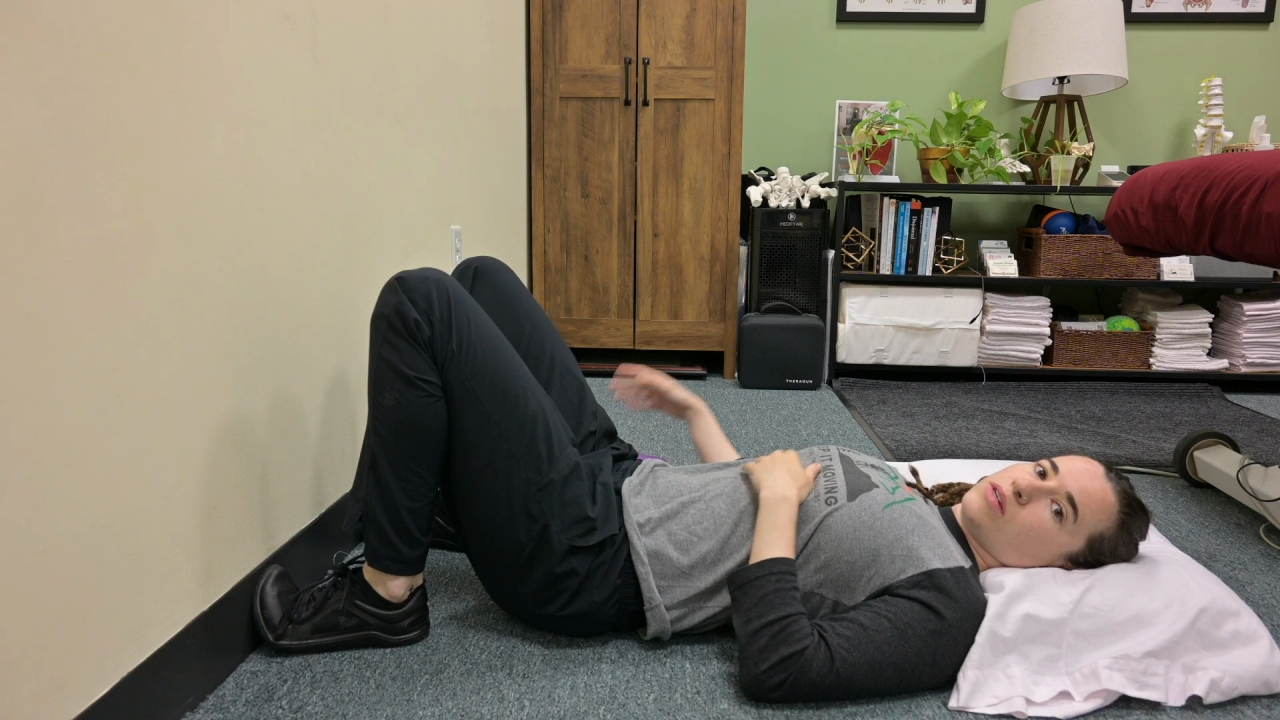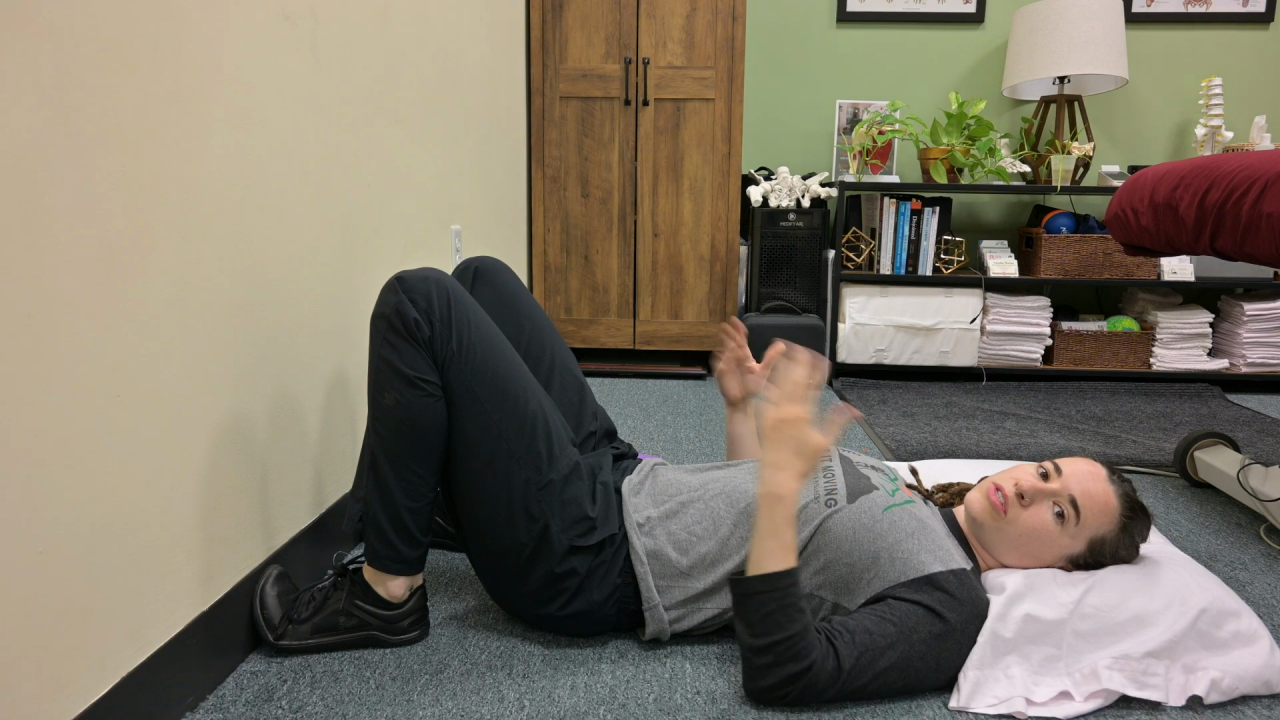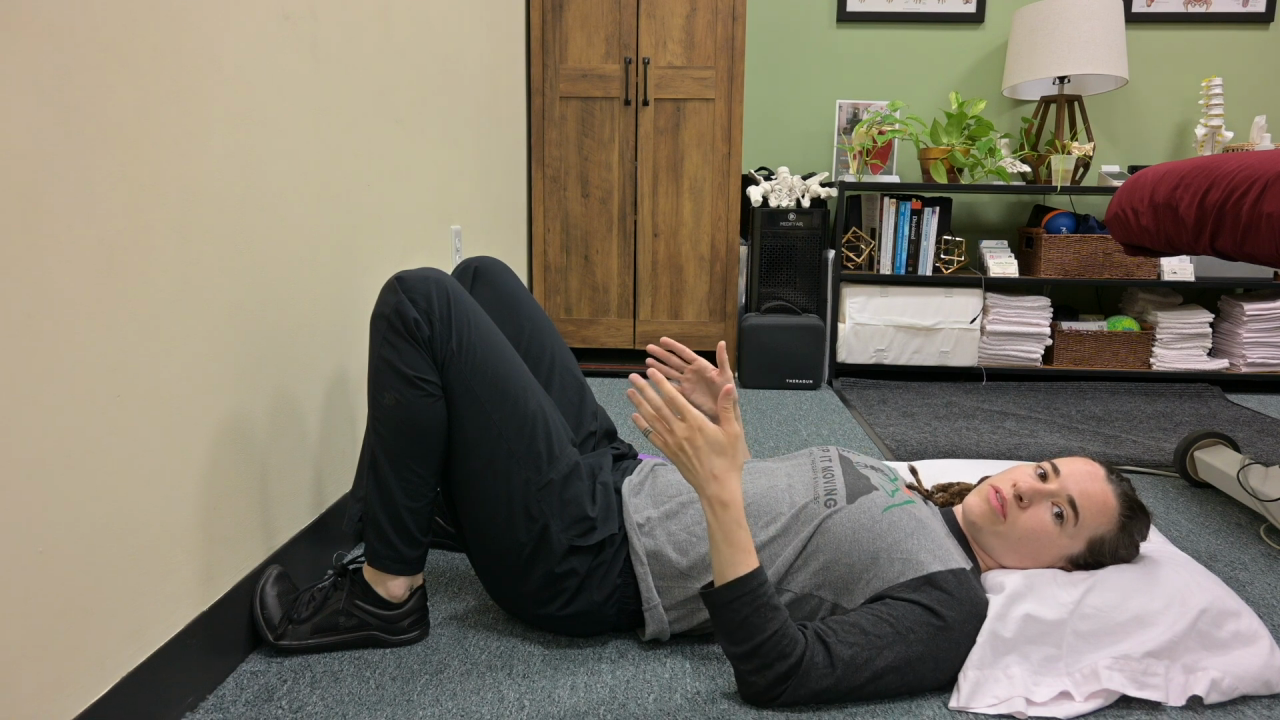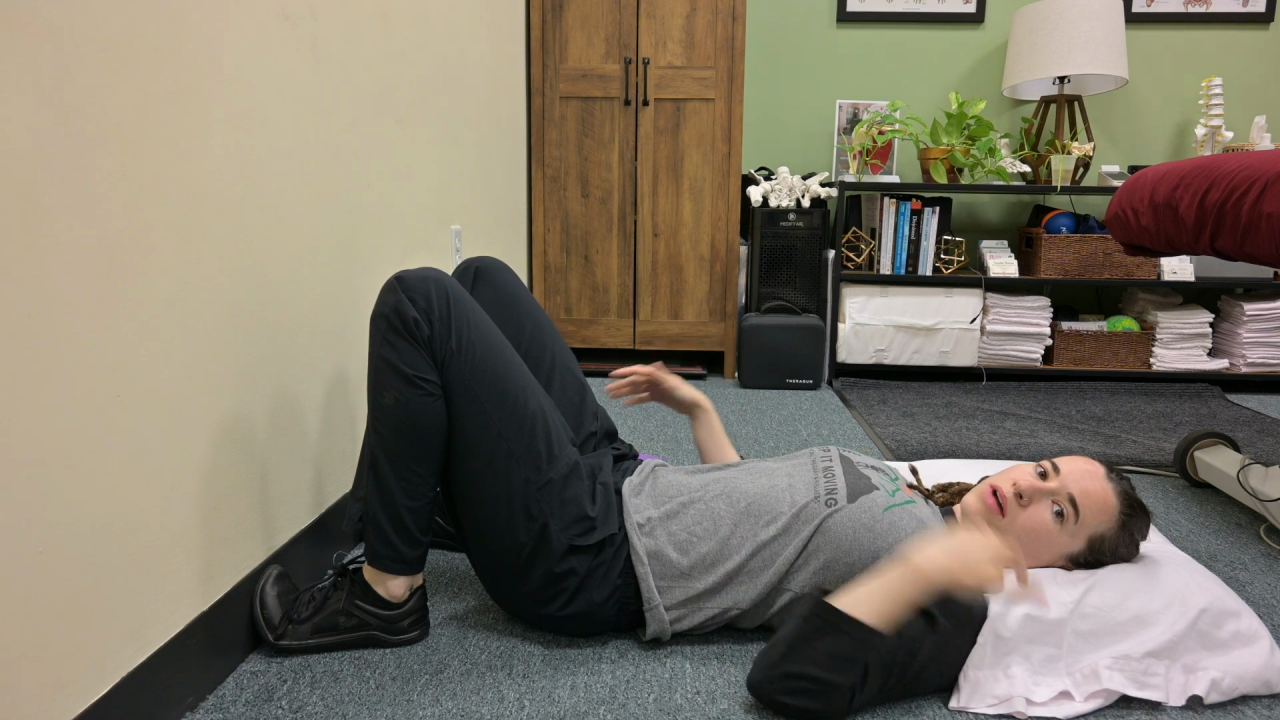
dt=0.5s
person 1, frame 1
left shoulder: (947, 603)
right shoulder: (913, 503)
left elbow: (775, 666)
left wrist: (780, 499)
right wrist: (692, 409)
left hip: (581, 559)
right hip: (623, 481)
left knee: (420, 303)
right knee: (480, 278)
left ankle: (384, 594)
right ankle: (439, 502)
person 1, frame 2
left shoulder: (949, 606)
right shoulder: (913, 497)
left elbow: (781, 671)
left wrist: (780, 483)
right wrist: (751, 413)
left hip: (581, 555)
right hip: (621, 477)
left knee: (417, 302)
right knee: (480, 278)
left ankle: (383, 594)
right ankle: (444, 502)
person 1, frame 3
left shoulder: (949, 605)
right shoulder: (908, 493)
left elbow: (775, 672)
left wrist: (717, 491)
right wrist: (726, 424)
left hip: (584, 559)
right hip: (618, 481)
left knee: (419, 302)
right knee: (479, 277)
left ankle: (383, 596)
right ankle: (440, 502)
person 1, frame 4
left shoulder: (941, 616)
right shoulder: (907, 490)
left wrist: (932, 573)
right wrist: (696, 404)
left hip: (583, 556)
right hip: (622, 482)
left knee: (418, 303)
right knee: (480, 279)
left ankle: (384, 595)
right ankle: (444, 502)
